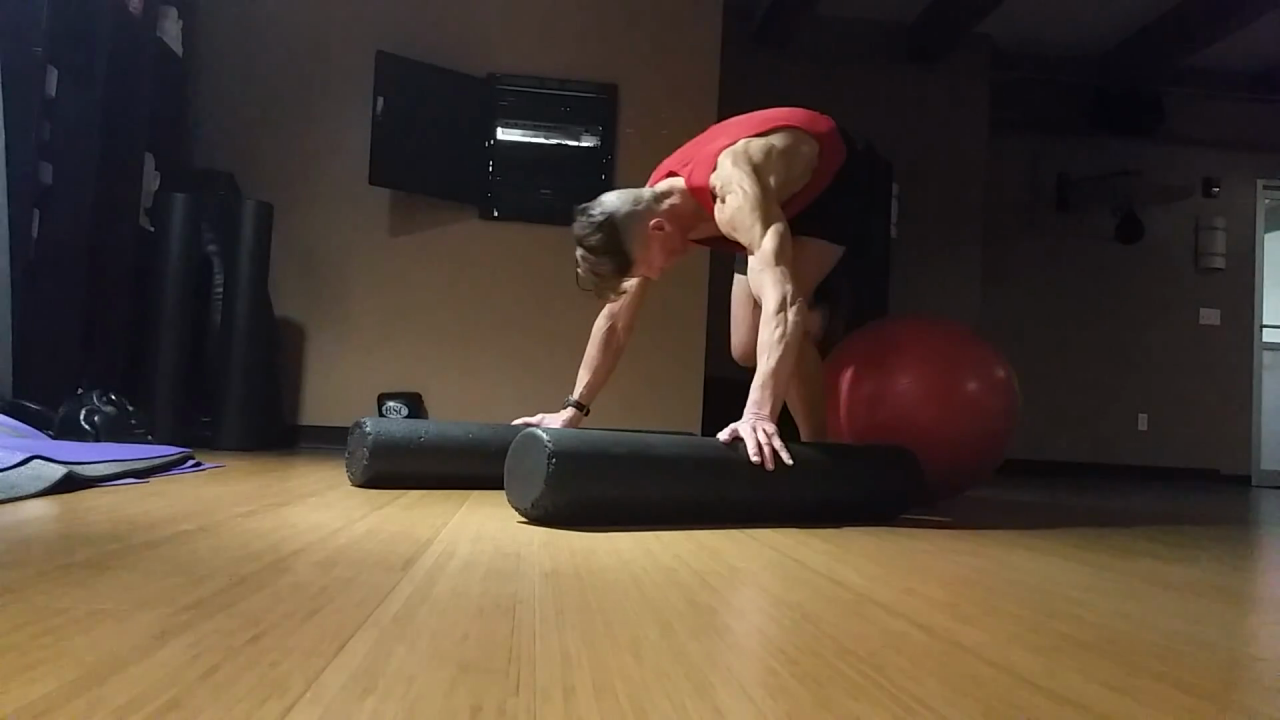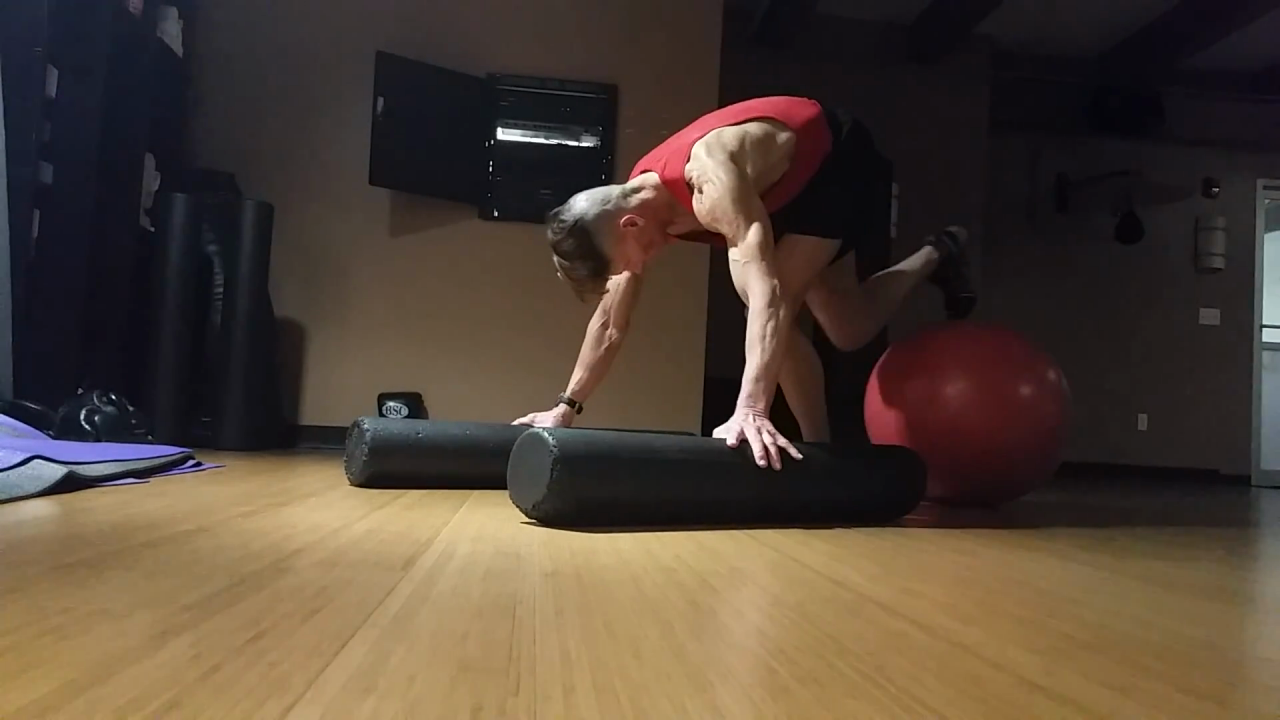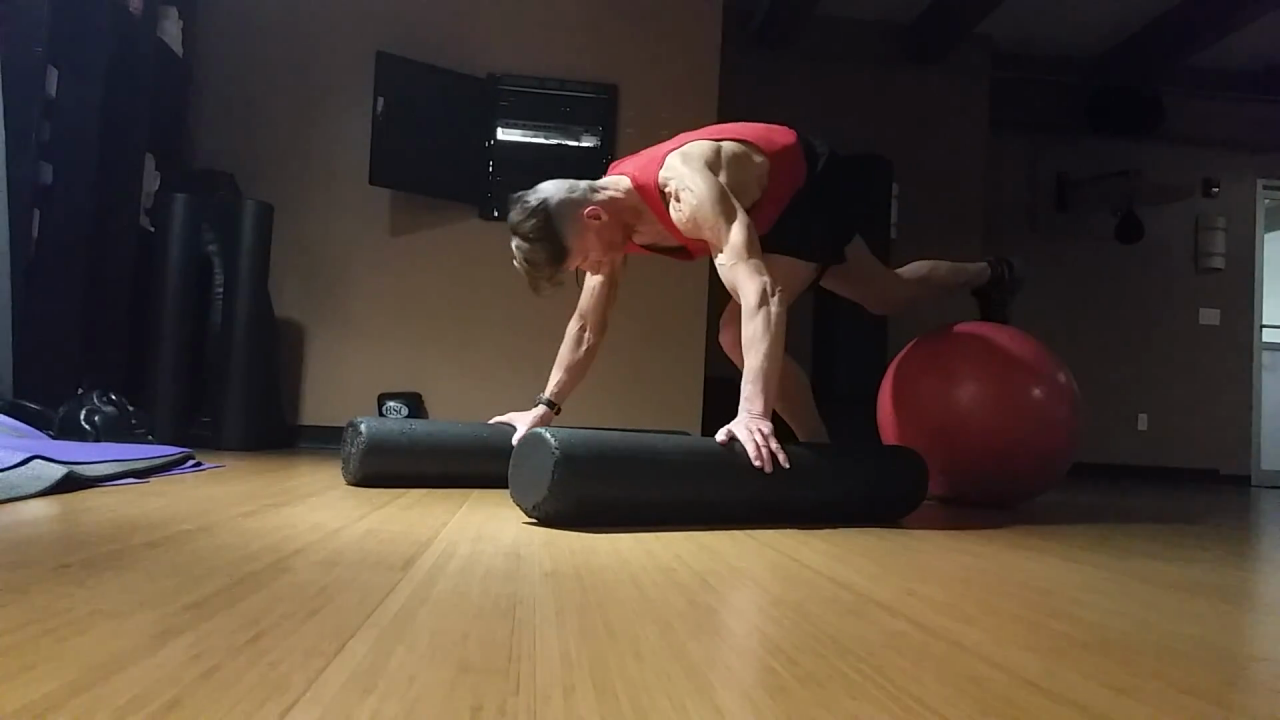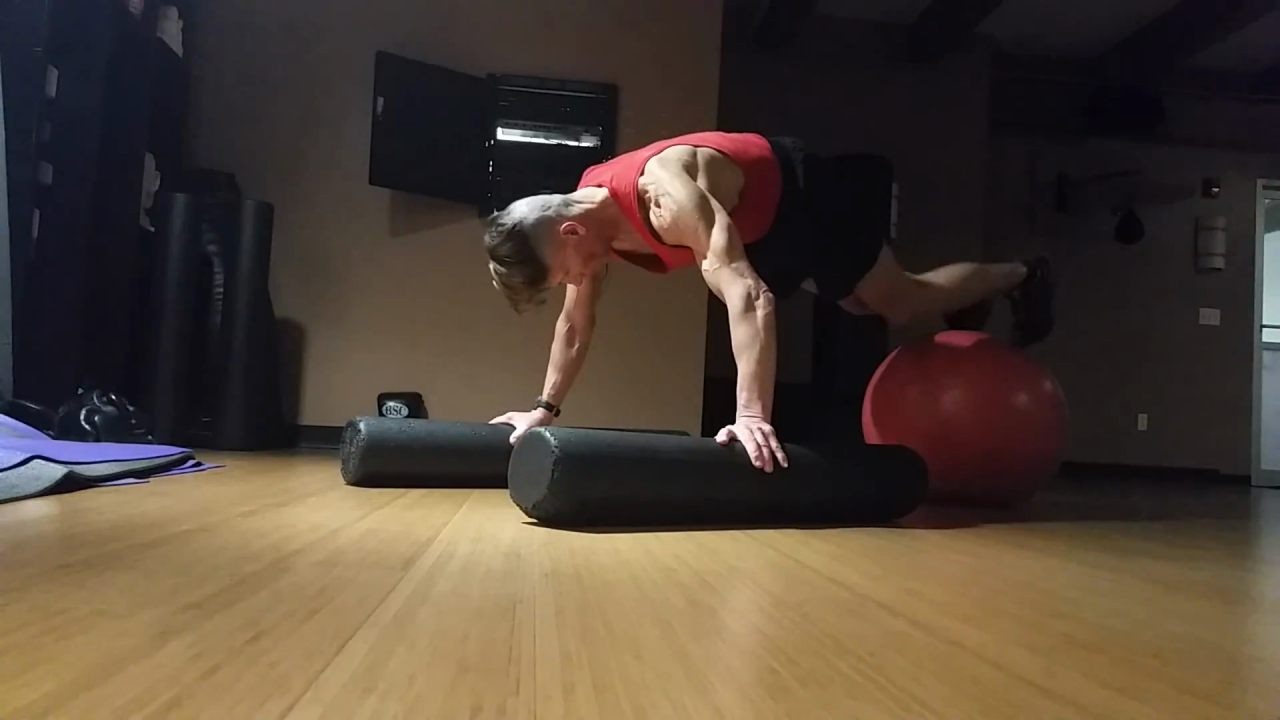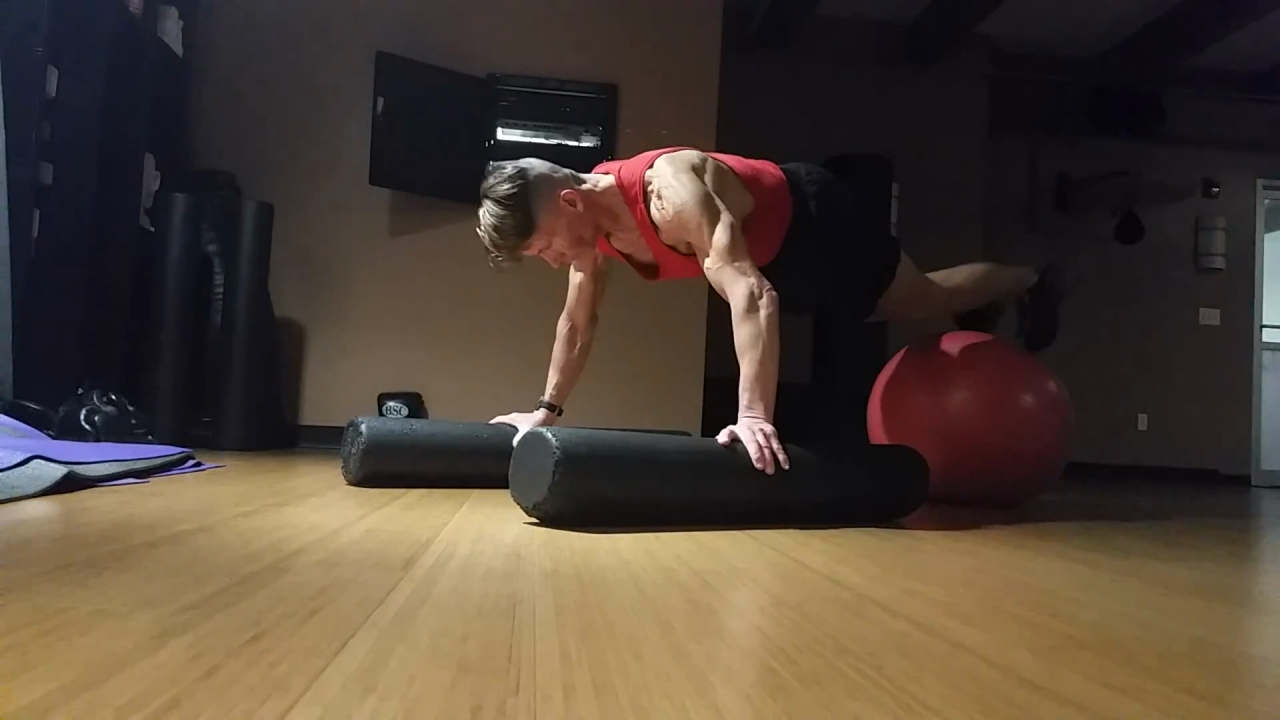
dt=1s
person 1, frame 1
left shoulder: (735, 197)
right shoulder: (648, 210)
left elbow: (781, 301)
right elbow: (616, 318)
left wrist: (758, 415)
right wrist: (574, 409)
left hip: (836, 176)
right hip: (787, 194)
left knee: (779, 314)
right knee: (747, 350)
right ankle: (815, 326)
person 1, frame 2
left shoulder: (710, 184)
right shoulder: (632, 203)
left elbow: (765, 293)
right elbow: (610, 321)
left wrist: (750, 411)
right wrist: (567, 407)
left hip: (836, 160)
right hip: (791, 180)
left knee: (773, 308)
right knee: (851, 330)
right ankle: (935, 258)
person 1, frame 3
left shoulder: (685, 190)
right shoulder: (608, 210)
left elbow: (759, 293)
right elbow: (587, 326)
left wrist: (753, 413)
right wrist: (545, 407)
left hip: (815, 183)
right hip: (775, 205)
left knee: (738, 332)
right knee: (888, 295)
right ankle: (986, 276)
person 1, frame 4
left shoulder: (666, 196)
right shoulder: (584, 212)
left elbow: (747, 296)
right elbow: (575, 324)
left wrist: (753, 415)
right wrist: (545, 408)
left hip: (800, 191)
right hip: (760, 225)
left knee: (901, 304)
right knee: (858, 300)
left ankle: (1020, 277)
right ankle: (964, 302)
person 1, frame 5
left shoulder: (669, 190)
right shoulder: (591, 219)
left elbow: (751, 296)
right elbow: (577, 323)
left wrist: (755, 416)
right wrist: (548, 408)
left hip: (810, 220)
right hip: (771, 253)
left knee: (917, 299)
right knee: (885, 307)
left ankle: (1032, 285)
right ankle: (974, 308)
